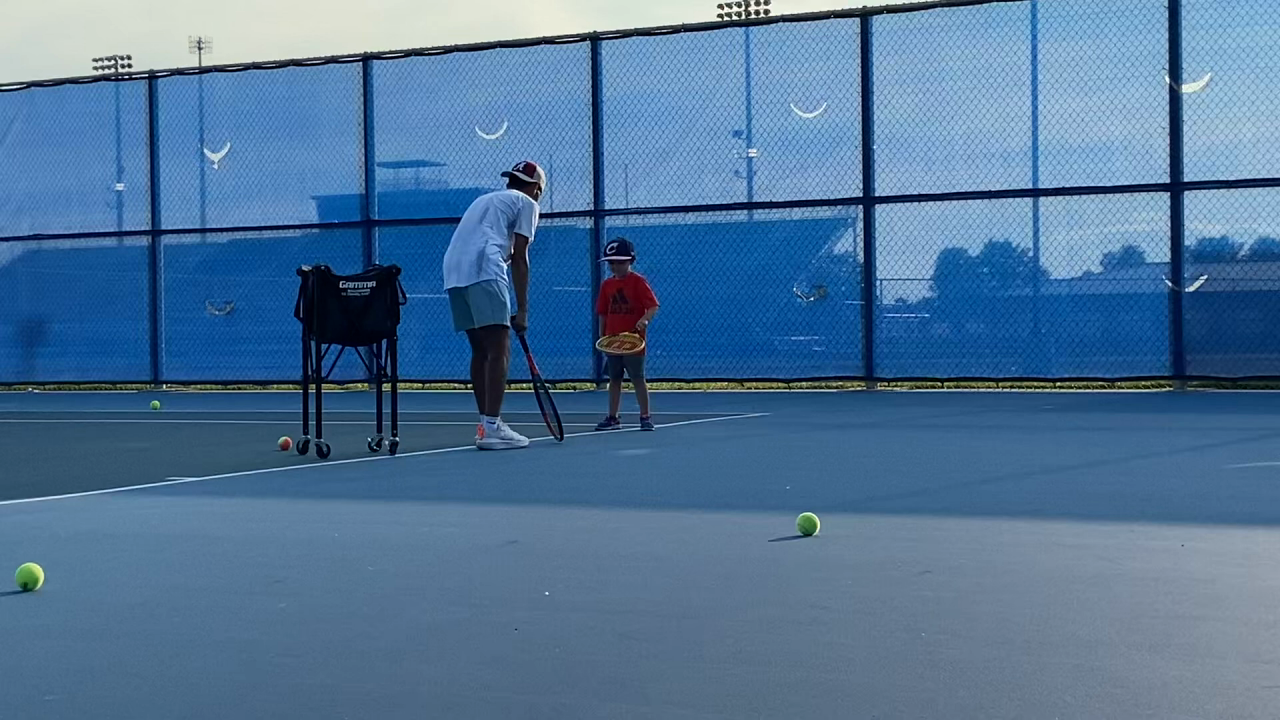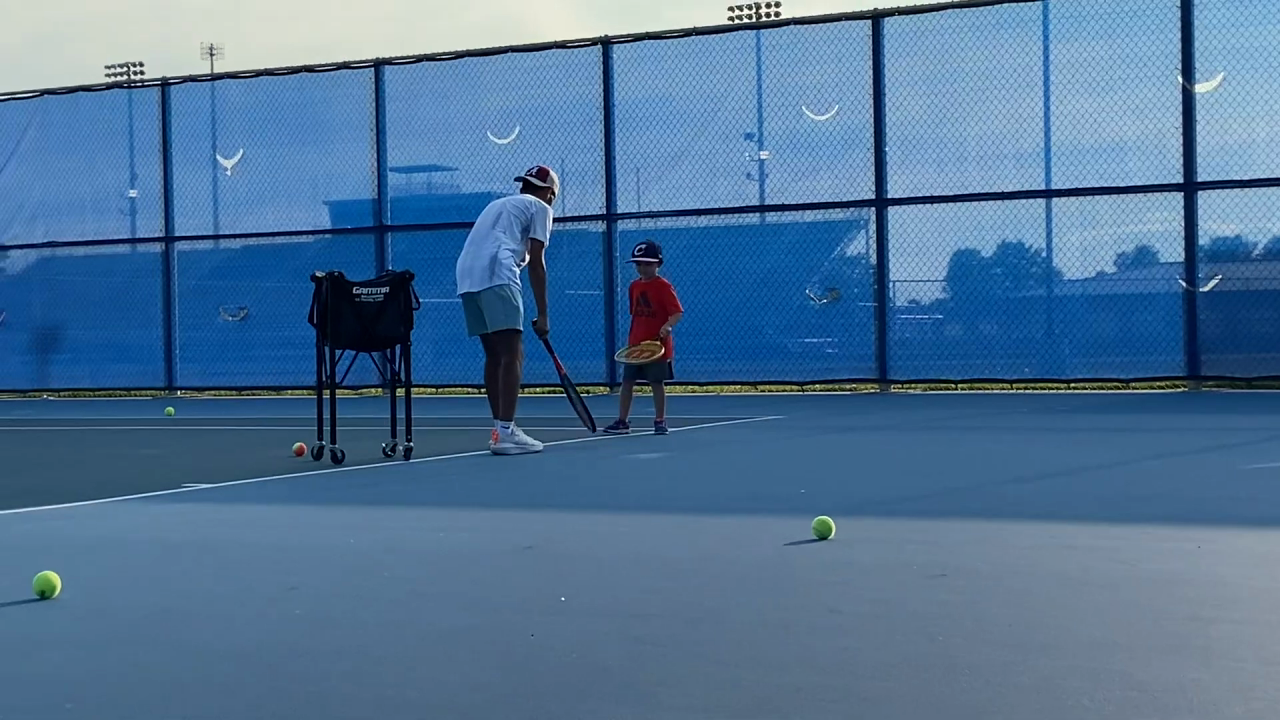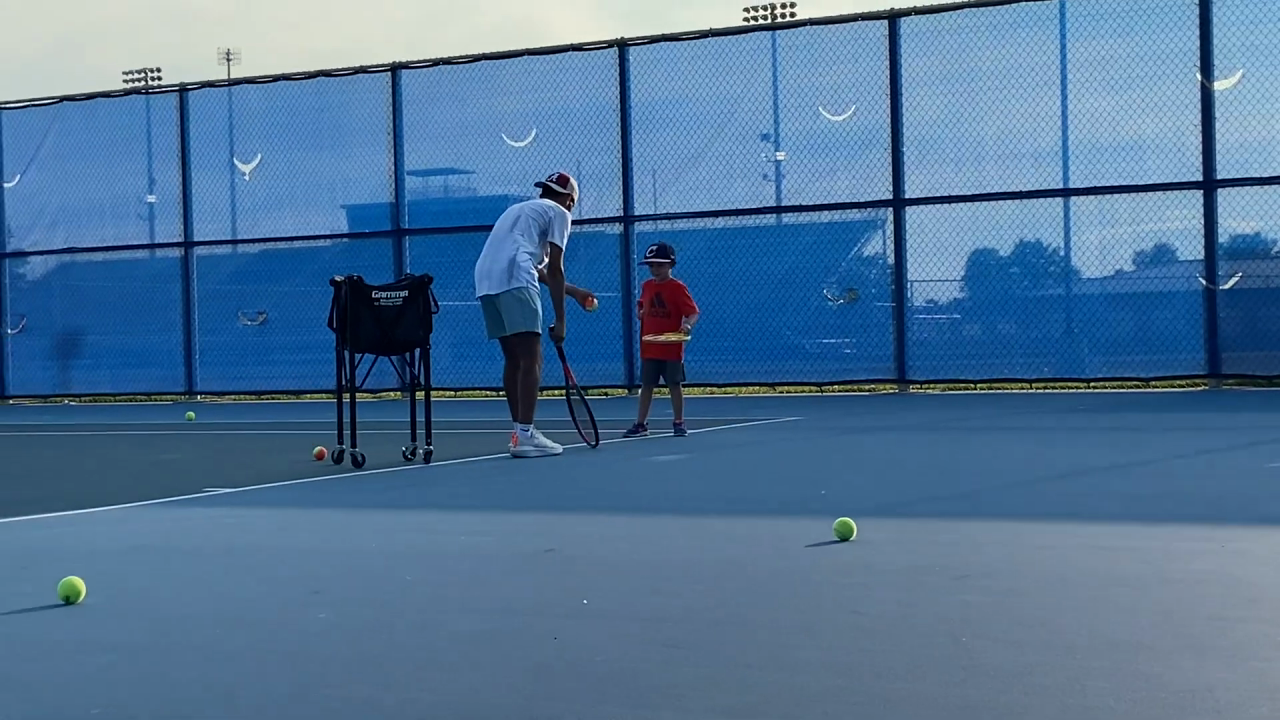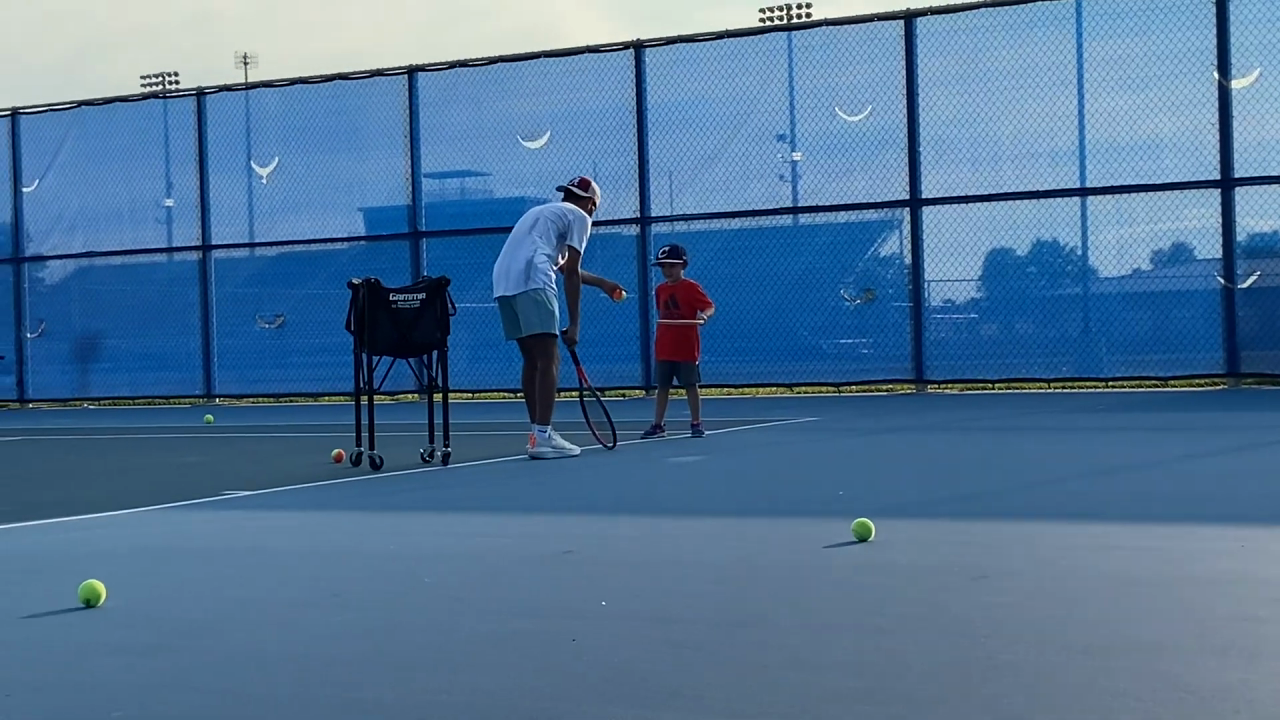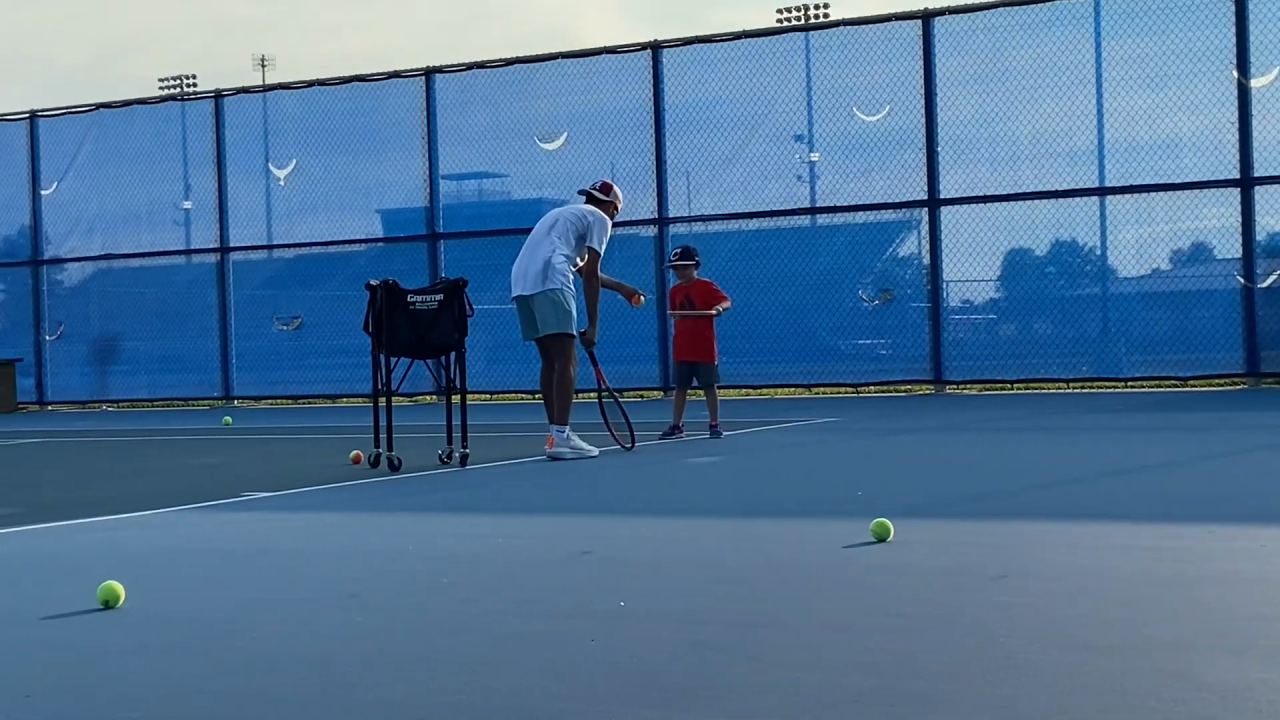
dt=0.4s
person 1, frame 1
left shoulder: (485, 200)
right shoulder: (526, 203)
right elbow: (519, 259)
right wrist: (522, 310)
left hip: (454, 273)
right hip: (483, 272)
left knee: (481, 351)
right knee: (499, 351)
left ankle: (486, 425)
right ankle: (492, 429)
person 1, frame 2
left shoulder: (499, 204)
right shoulder: (540, 208)
right elbow: (536, 264)
right wrist: (543, 314)
left hip: (467, 277)
right hip: (496, 277)
left knee: (495, 356)
right knee: (512, 356)
left ankle: (501, 430)
right ankle: (506, 434)
person 1, frame 3
left shoulder: (520, 209)
right shoulder: (559, 213)
right elbow: (554, 269)
left wrist: (574, 292)
right wrist: (561, 320)
left hip: (486, 280)
right hip: (514, 282)
left knee: (514, 359)
right knee: (531, 359)
left ankle: (519, 432)
right ankle: (525, 436)
person 1, frame 4
left shoulder: (542, 212)
right shoulder: (579, 216)
left elbow: (563, 267)
right elbow: (571, 274)
left wrist: (603, 283)
right wrist: (574, 324)
left hip: (504, 282)
right hip: (532, 283)
left knee: (533, 360)
right knee: (548, 360)
left ankle: (538, 434)
right ankle: (543, 437)
person 1, frame 5
left shoulder: (565, 214)
right shoulder: (599, 218)
left elbow: (583, 271)
right elbow: (590, 276)
left wrist: (621, 288)
right wrist: (592, 325)
left hip: (521, 283)
right hip: (549, 283)
left knee: (551, 361)
right knee: (566, 361)
left ankle: (556, 434)
right ankle: (561, 437)
person 2, frame 1
left shoulder: (639, 281)
right shoulder: (606, 285)
left elbow: (653, 306)
right elbow: (602, 313)
left wrist: (645, 319)
right wrist: (603, 336)
left knee: (637, 379)
right knee: (614, 379)
left ankle: (645, 417)
right ankle: (613, 417)
person 2, frame 2
left shoulder: (664, 286)
right shoulder: (634, 286)
left elbow: (677, 312)
left wrist: (668, 325)
right hip: (635, 345)
left knee: (657, 383)
right knee: (627, 381)
left ankle: (660, 421)
right ankle: (622, 421)
person 2, frame 3
left shoulder: (678, 287)
right shoulder: (646, 286)
left elbow: (694, 312)
left wrist: (688, 324)
right wrist: (642, 314)
left hip: (671, 347)
right hip: (649, 347)
left knee: (674, 384)
right knee: (646, 385)
left ankle: (679, 423)
right ankle: (641, 424)
person 2, frame 4
left shoulder: (691, 287)
right shoulder: (660, 289)
left elbow: (710, 306)
left wrist: (704, 315)
right wrist: (663, 325)
left hip: (686, 348)
right hip: (664, 348)
left knee: (690, 385)
right knee: (662, 386)
left ankle: (696, 424)
right ankle: (658, 425)
person 2, frame 5
left shoulder: (707, 286)
right shoulder: (675, 291)
left elbow: (726, 301)
left wrist: (720, 307)
right wrist: (679, 323)
left hip: (705, 349)
right hip: (682, 349)
left knee: (709, 386)
right knee: (680, 387)
left ankle: (715, 424)
right ankle: (676, 426)
